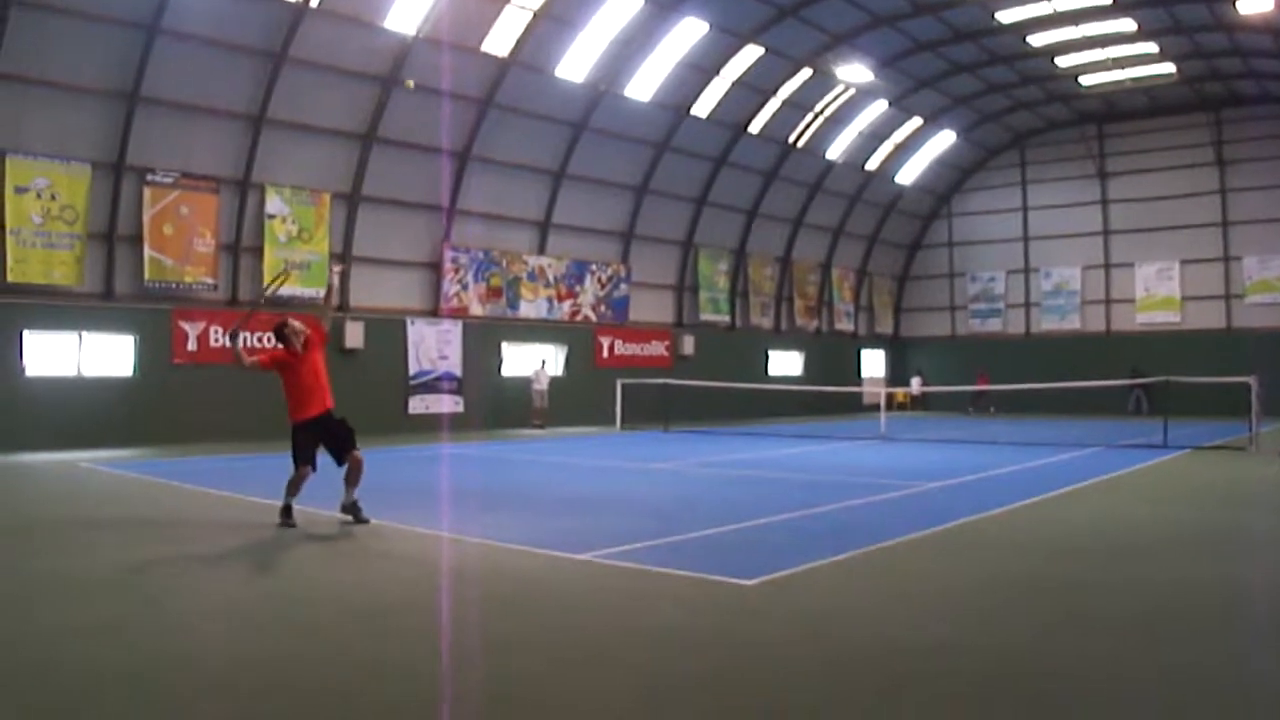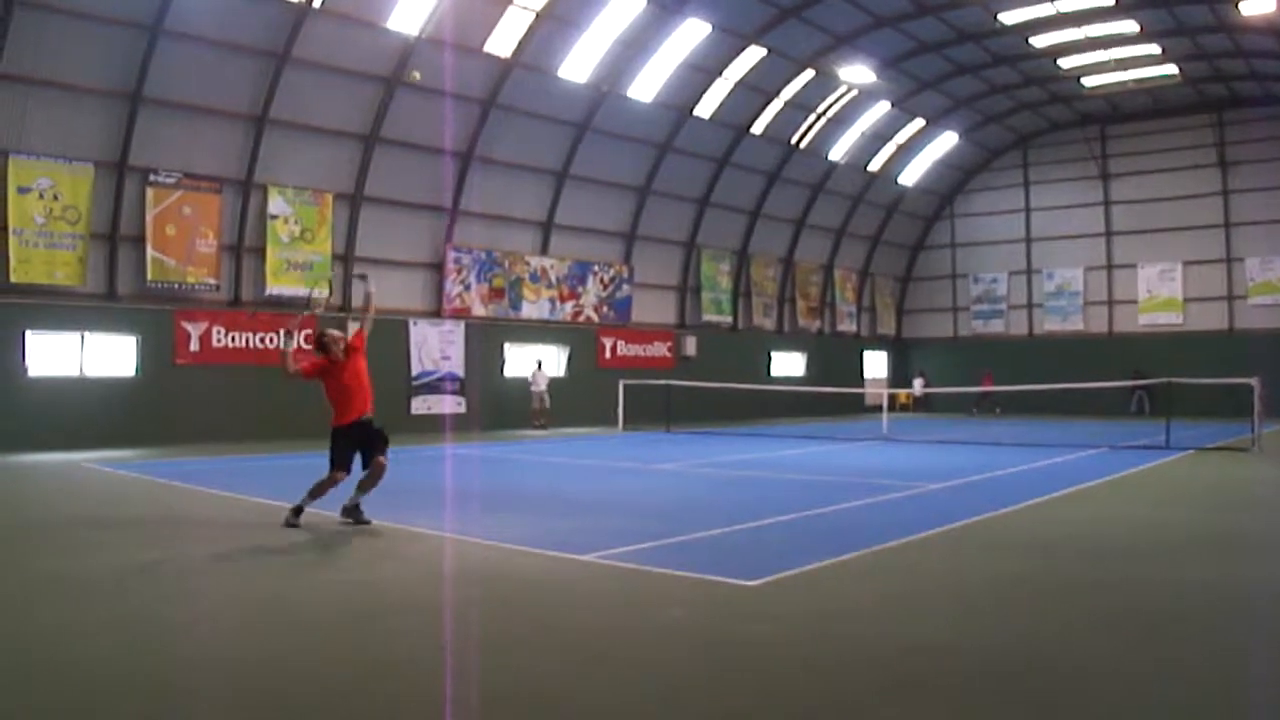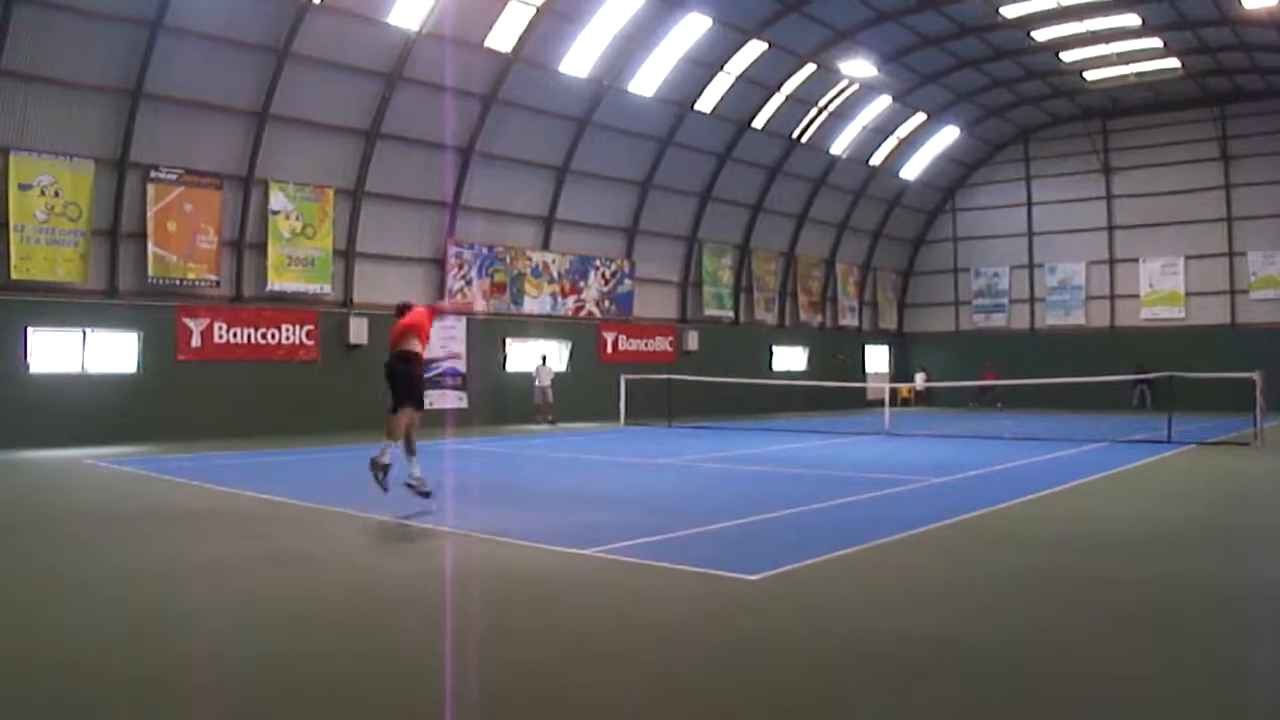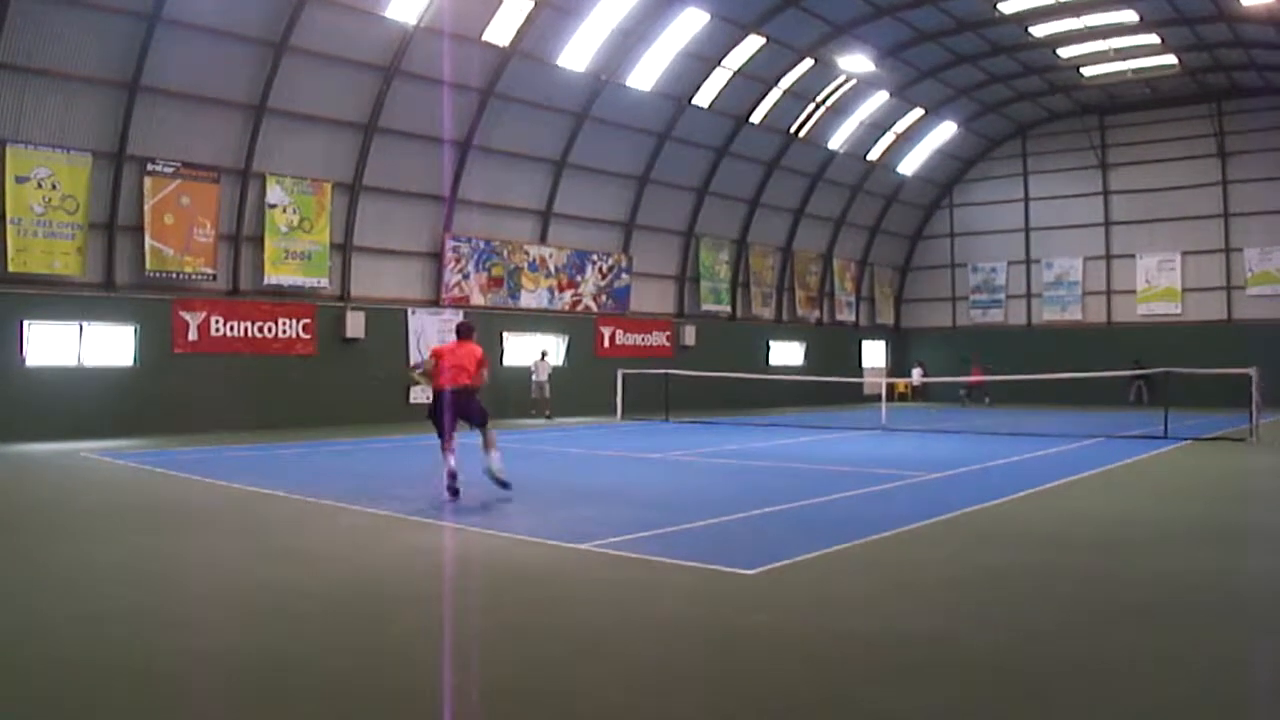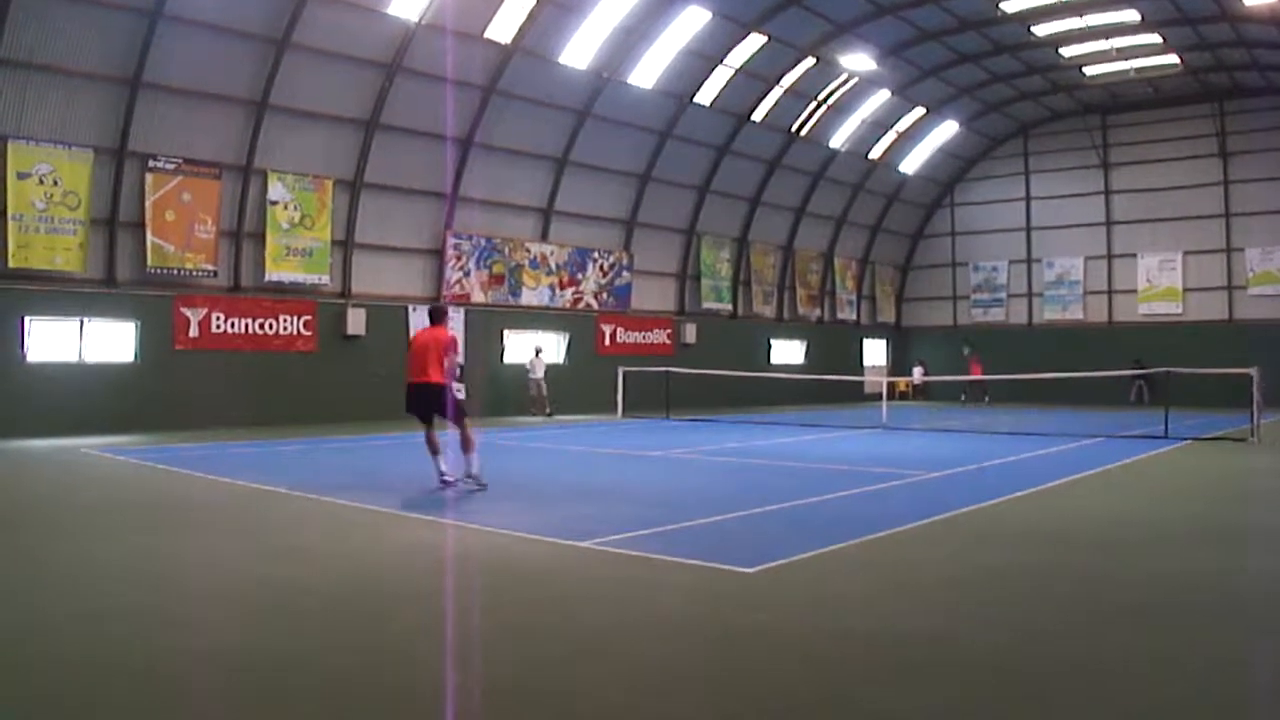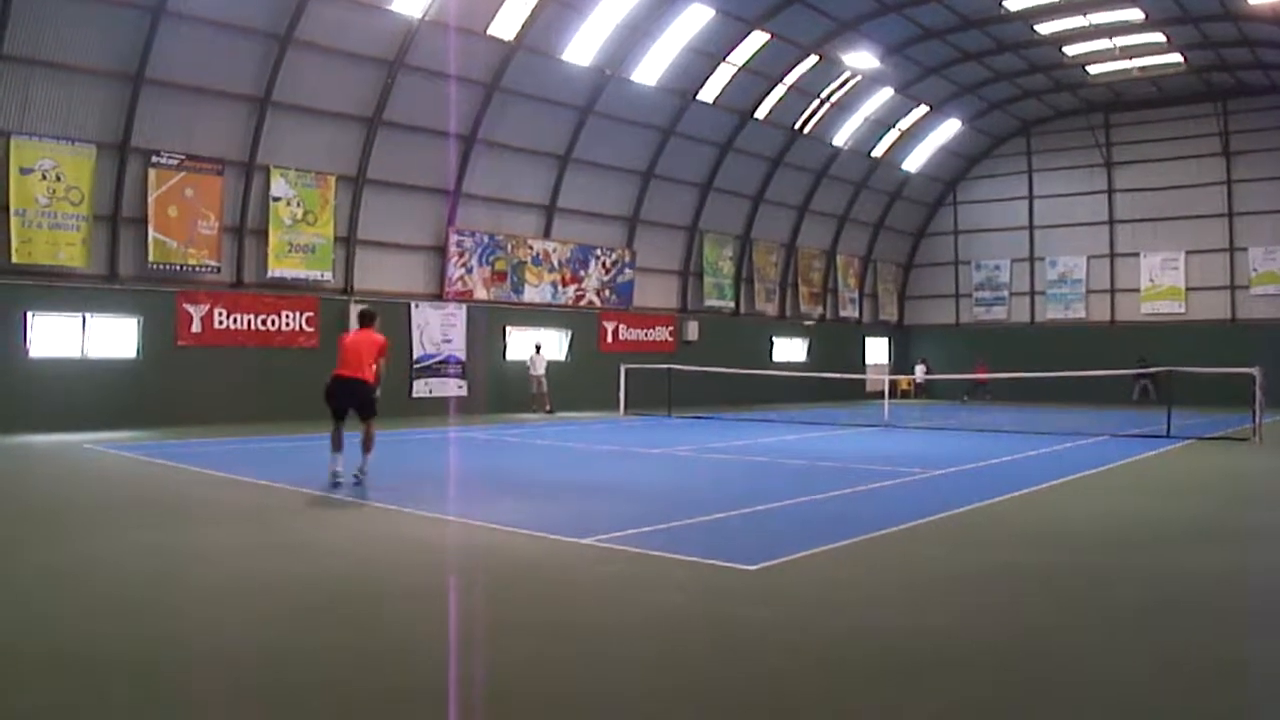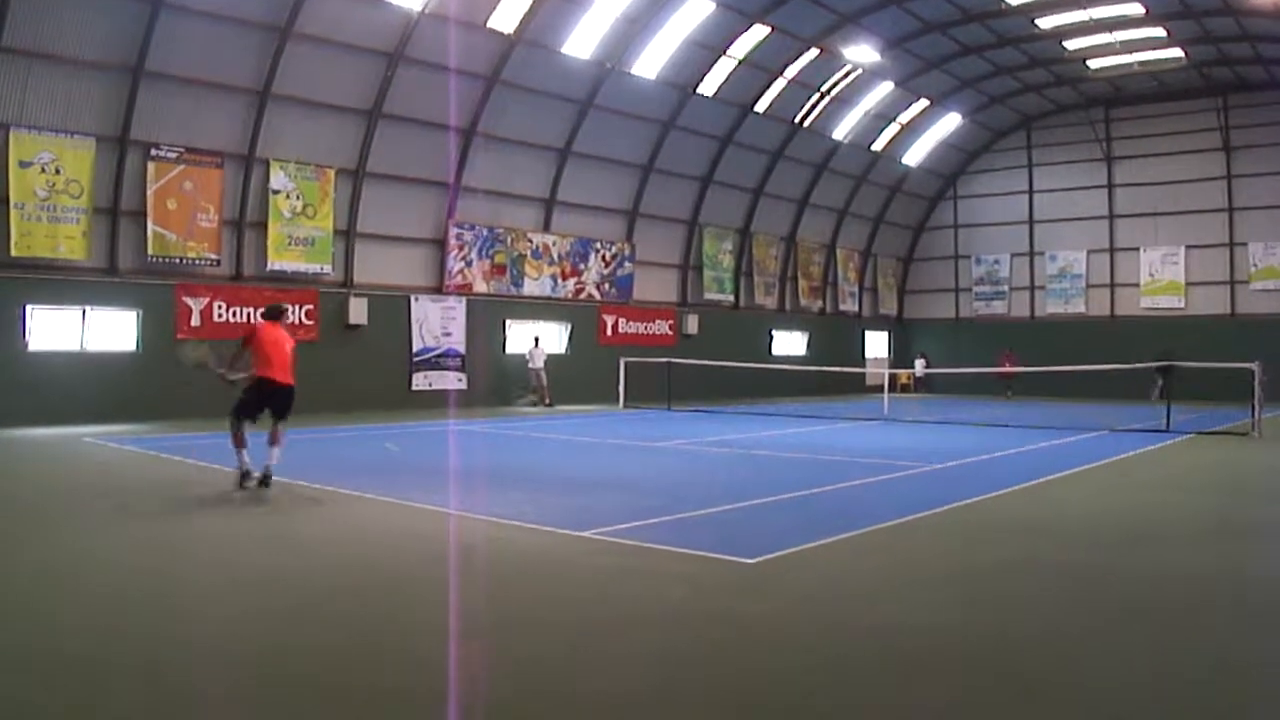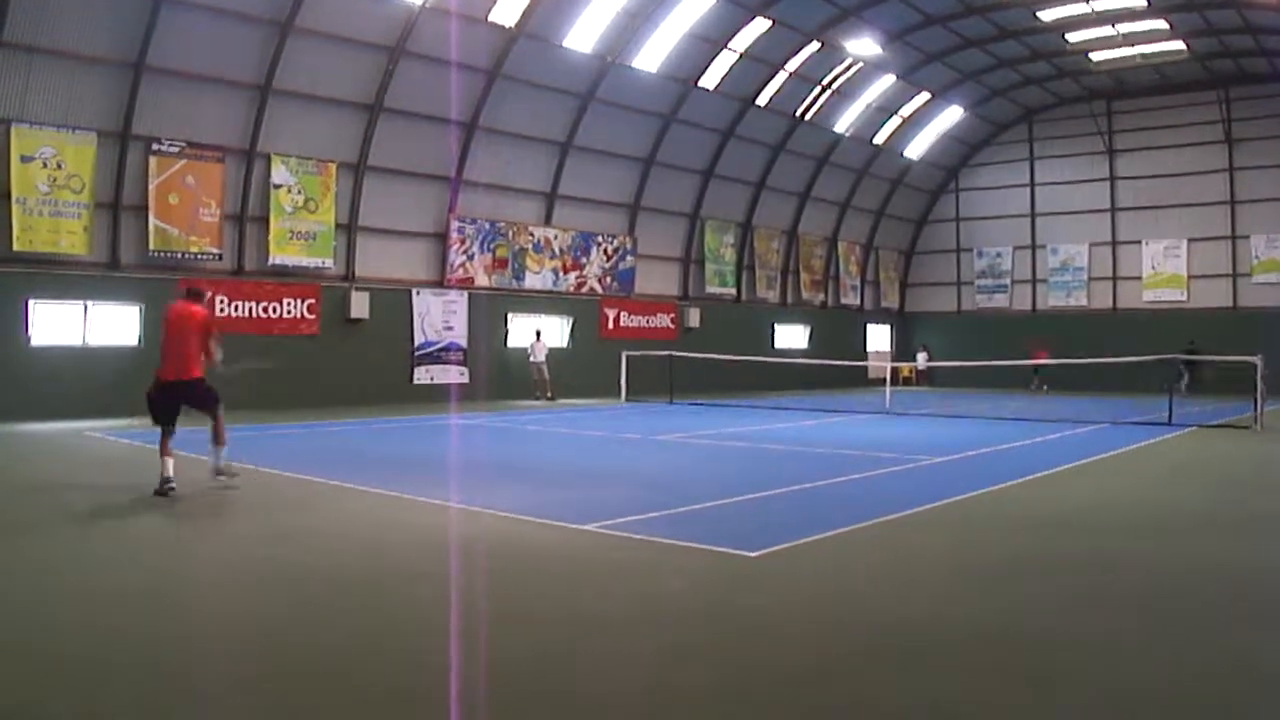
dt=0.4s
person 1, frame 1
left shoulder: (314, 342)
right shoulder: (280, 356)
left elbow: (328, 309)
right elbow: (248, 362)
left wrist: (333, 281)
right wrist: (237, 344)
left hip: (327, 416)
right hip: (303, 422)
left knee: (356, 459)
right knee: (304, 471)
left ankle: (350, 502)
right ankle: (286, 507)
person 1, frame 2
left shoulder: (354, 348)
right shoulder: (322, 365)
left elbow: (367, 316)
right elbow: (291, 370)
left wrist: (369, 293)
right wrist: (289, 343)
left hip: (365, 423)
right hip: (343, 428)
left knee: (380, 464)
right knee: (336, 477)
left ankle: (353, 504)
right ankle: (299, 507)
person 1, frame 3
left shoulder: (398, 328)
right shoulder: (421, 313)
right elbow: (442, 307)
left hip: (396, 364)
right hip: (408, 364)
left knee: (410, 422)
right knee: (408, 411)
left ankle: (414, 475)
right ankle: (382, 459)
person 1, frame 4
left shoulder: (441, 349)
right shoulder: (479, 351)
left elbow: (426, 368)
right elbow: (483, 381)
left hip: (441, 395)
right hip: (464, 393)
left knee: (447, 439)
right knee: (486, 430)
left ankle: (451, 468)
right ankle: (493, 467)
person 1, frame 5
left shoulder: (416, 337)
right shoulder: (448, 337)
left elbow: (413, 363)
right elbow: (452, 368)
right wrist: (449, 384)
left hip: (415, 388)
right hip: (437, 388)
left knee: (429, 427)
right knee: (464, 425)
left ankle: (442, 473)
right ankle: (472, 474)
person 1, frame 6
left shoulder: (347, 337)
right shoulder: (380, 340)
right elbow: (379, 371)
right wrist: (374, 388)
left hip: (338, 382)
right hip: (363, 385)
left knee: (338, 424)
right knee: (369, 425)
left ankle: (336, 472)
right ankle: (362, 471)
person 1, frame 7
left shoulder: (256, 328)
right shoulder: (288, 338)
left elbow: (239, 354)
left hip: (264, 383)
right hip: (287, 387)
left knee: (237, 420)
right knee: (277, 424)
left ankle: (245, 469)
right ankle: (269, 470)
person 1, frame 8
left shoulder: (171, 311)
right shoulder: (205, 314)
right elbow: (211, 354)
right wrist: (215, 356)
left hip: (164, 381)
right hip: (190, 380)
left knee: (167, 431)
right knee: (217, 411)
left ankle: (167, 478)
right ankle: (219, 466)
